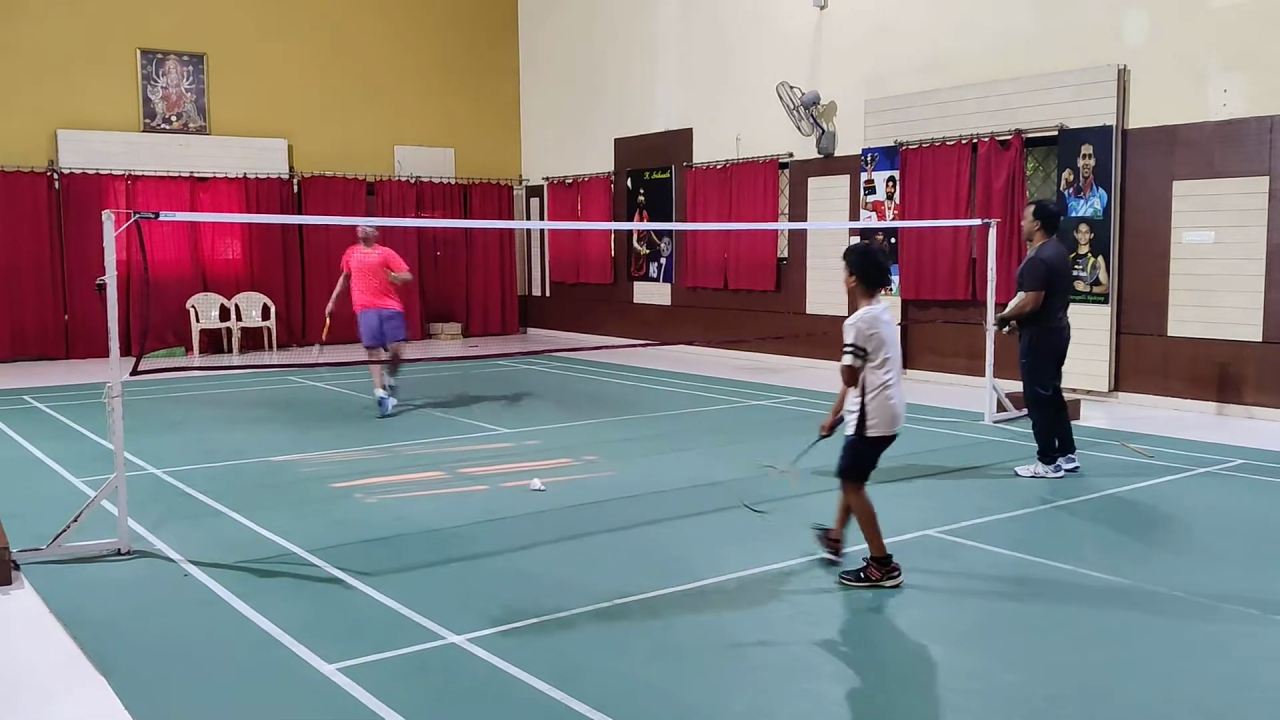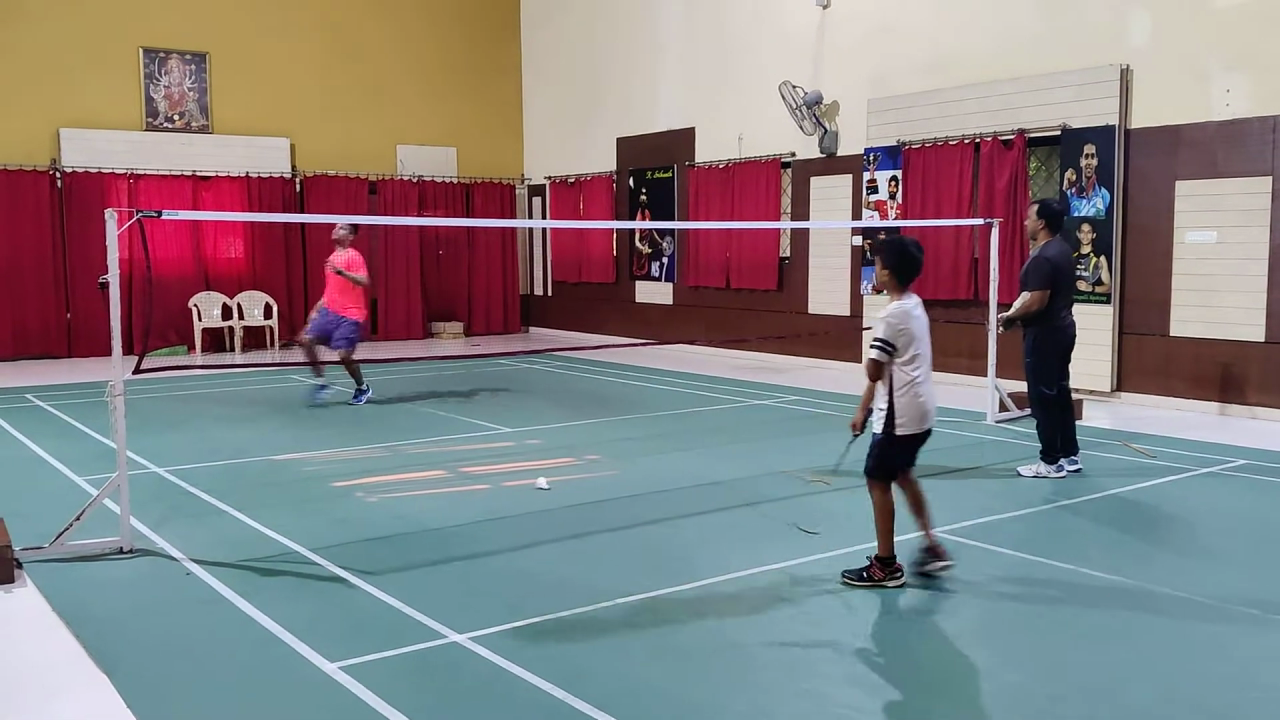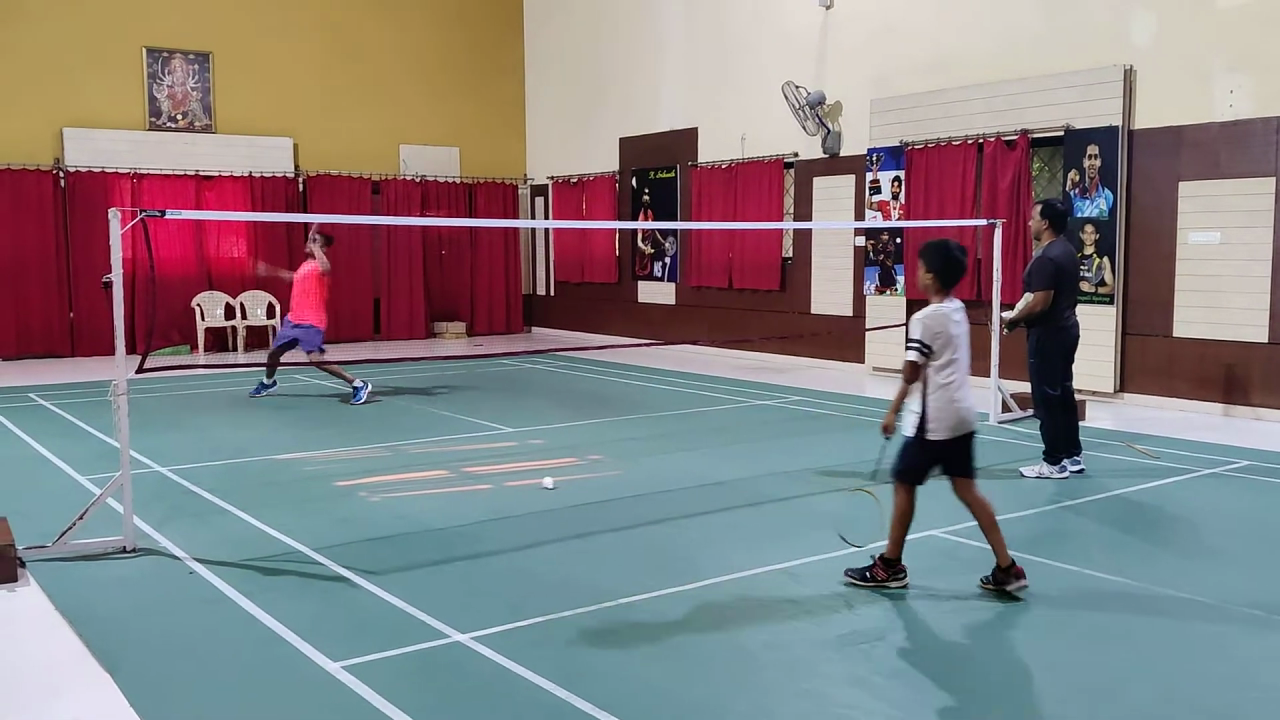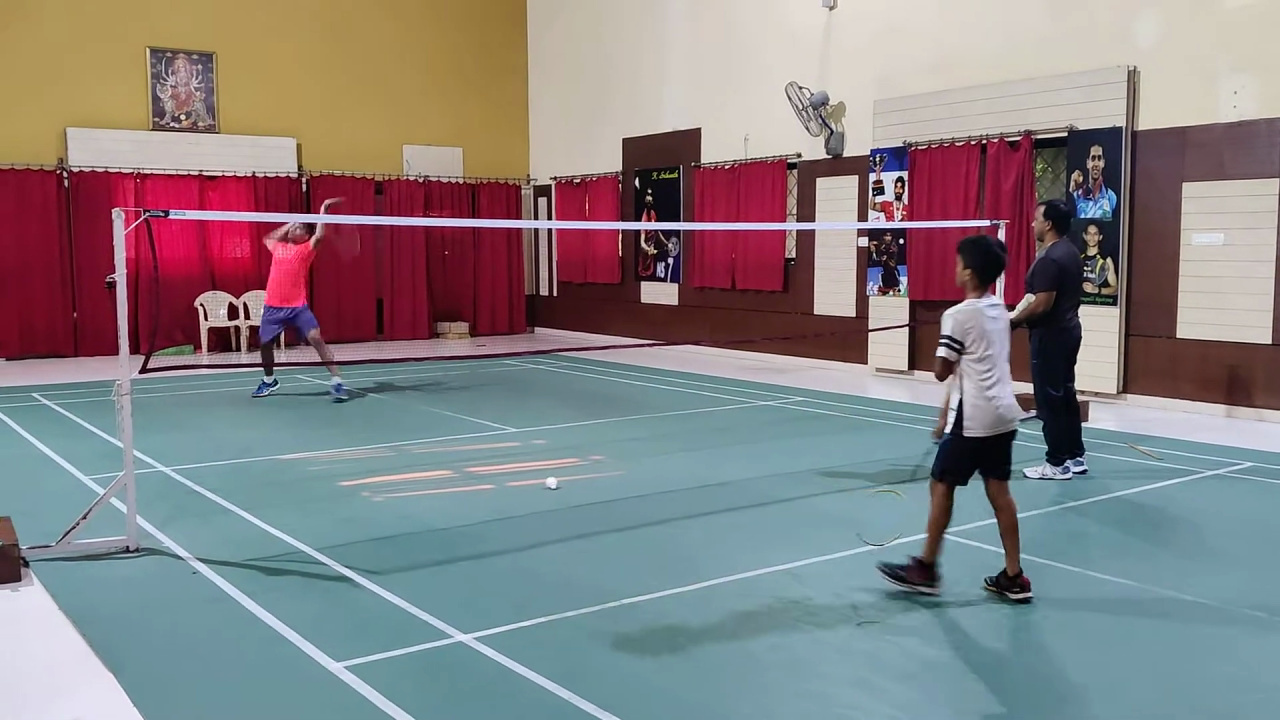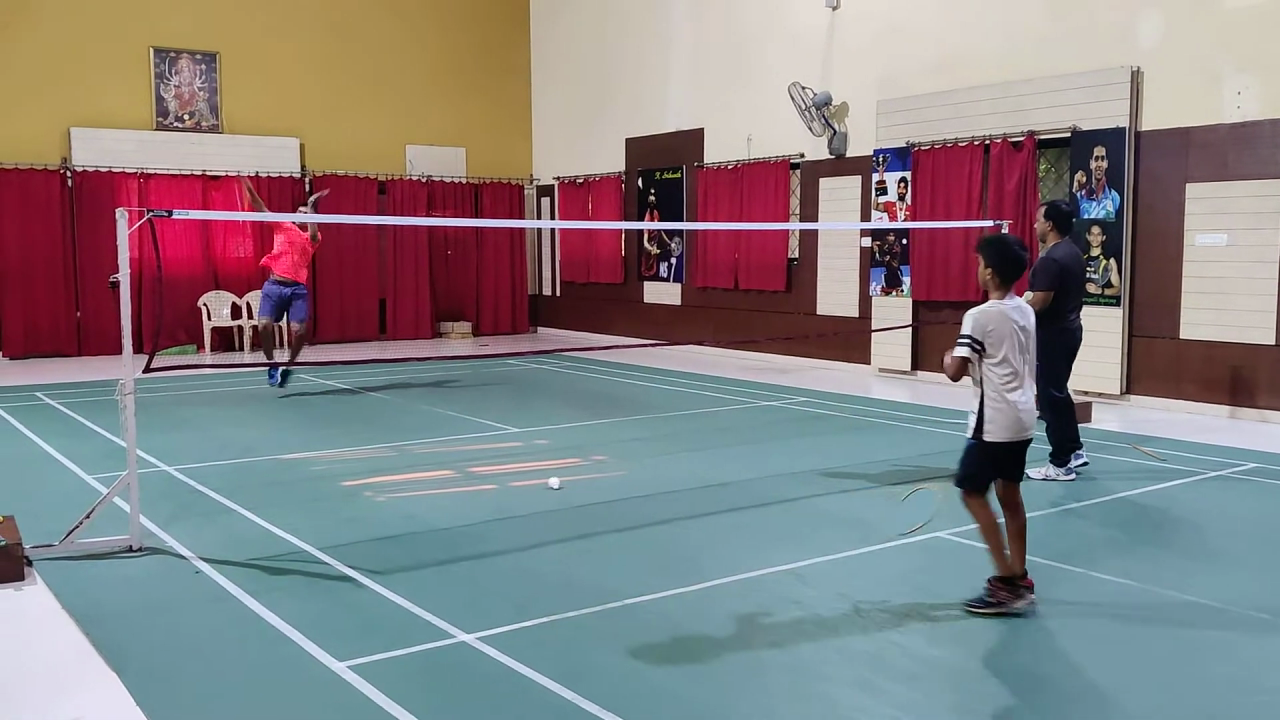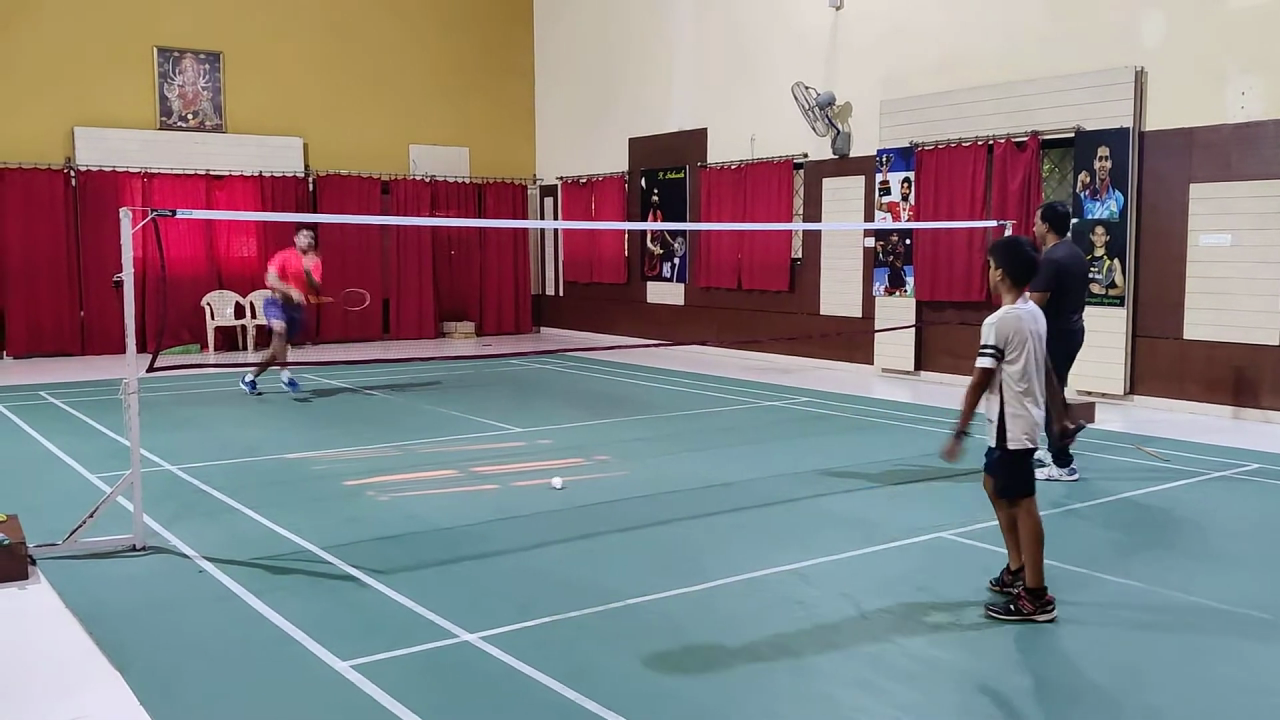
dt=0.2s
person 1, frame 1
left shoulder: (858, 323)
right shoulder: (883, 312)
left elbow: (848, 377)
right wrist: (836, 413)
left hip: (871, 416)
right hip: (889, 411)
left knee: (851, 484)
right knee: (854, 478)
left ankle: (882, 566)
right ankle: (837, 536)
person 1, frame 2
left shoulder: (889, 316)
right shoulder: (916, 306)
left elbow: (875, 373)
right wrist: (866, 409)
left hip: (899, 414)
right hip: (922, 410)
left knee: (878, 483)
right knee: (903, 476)
left ankle: (885, 566)
right ankle: (932, 548)
person 1, frame 3
left shoulder: (924, 320)
right shoulder: (958, 312)
left elbow: (910, 375)
left wrist: (894, 412)
right wrist: (896, 410)
left hip: (934, 420)
right hip: (962, 416)
left knee: (904, 485)
right knee: (966, 488)
left ankle: (889, 567)
right ankle: (1007, 568)
person 1, frame 4
left shoulder: (958, 316)
right shoulder: (1000, 309)
left elbow: (941, 371)
left wrist: (940, 363)
left hip: (973, 418)
right hip: (1004, 414)
left knee: (942, 485)
right knee: (998, 490)
left ankle: (925, 567)
right ankle: (1014, 577)
person 1, frame 5
left shoulder: (978, 317)
right shoulder: (1025, 311)
left elbow: (957, 370)
left wrist: (947, 360)
left hip: (993, 421)
right hip: (1023, 417)
left knee: (973, 494)
right knee: (1009, 493)
left ankle: (1011, 584)
right ankle: (1016, 575)
person 1, frame 6
left shoulder: (997, 322)
right shoulder: (1036, 314)
left elbow: (980, 383)
right elbow: (1049, 374)
left wrist: (958, 432)
right wrist: (1061, 418)
left hip: (1012, 426)
right hip: (1031, 422)
left knee: (1020, 503)
right knee: (995, 486)
left ankle: (1036, 597)
right ankle: (1017, 570)
person 2, frame 1
left shoulder: (1038, 259)
right shoulder: (1058, 252)
left elbow: (1031, 302)
left wrist: (1004, 316)
right wrist: (1016, 318)
left hip: (1040, 335)
right hip: (1057, 330)
left knee: (1038, 398)
right knee: (1052, 394)
left ankle: (1048, 462)
right ankle: (1066, 454)
person 2, frame 2
left shoulder: (1043, 258)
right shoulder: (1063, 250)
left elbow: (1037, 302)
left wrist: (1009, 317)
right wrist: (1016, 315)
left hip: (1044, 334)
right hip: (1062, 329)
left knee: (1042, 398)
right knee: (1060, 394)
left ankle: (1051, 462)
right ankle: (1069, 455)
person 2, frame 3
left shoulder: (1046, 259)
right shoulder: (1067, 251)
left elbow: (1040, 303)
left wrist: (1013, 319)
right wrist: (1019, 314)
left hip: (1048, 335)
right hip: (1066, 330)
left knee: (1046, 399)
right knee: (1063, 395)
left ankle: (1054, 463)
right ankle: (1072, 455)
person 2, frame 4
left shoulder: (1050, 259)
right shoulder: (1070, 252)
left elbow: (1042, 304)
left wrist: (1015, 319)
right wrist: (1022, 314)
left hip: (1050, 336)
right hip: (1068, 330)
left knee: (1049, 400)
right knee: (1065, 396)
left ankle: (1057, 464)
right ankle: (1075, 456)
person 2, frame 5
left shoulder: (1051, 259)
right shoulder: (1073, 253)
left elbow: (1039, 303)
right wrist: (1027, 302)
left hip: (1051, 335)
right hip: (1068, 330)
left knee: (1051, 399)
right knee: (1060, 394)
left ankle: (1061, 465)
right ankle: (1075, 450)
person 2, frame 6
left shoulder: (1049, 260)
right shoulder: (1077, 254)
left elbow: (1036, 303)
left hip: (1053, 336)
right hip: (1072, 331)
left ankle: (1063, 465)
right ankle: (1054, 449)
person 3, frame 1
left shoulder: (387, 253)
right shoulder: (350, 254)
left elbow: (407, 276)
right elbow: (344, 277)
left wrist: (399, 277)
right wrist: (332, 301)
left hip: (390, 308)
right hip: (366, 309)
left knee: (396, 351)
right knee: (373, 350)
left ankle: (390, 381)
right ankle: (381, 394)
person 3, frame 2
left shoulder: (354, 256)
right shoulder: (332, 258)
left elbow: (364, 282)
left wrist: (342, 272)
right wrist: (317, 307)
left hip: (351, 315)
right hip: (330, 311)
left knee: (344, 355)
right knee: (306, 340)
left ankle: (362, 388)
right ankle: (321, 383)
person 3, frame 3
left shoulder: (317, 265)
right shoulder: (306, 263)
left elbow: (326, 268)
left wrist: (315, 244)
right wrist: (272, 271)
left hip: (311, 323)
right hip: (292, 320)
left knee: (317, 360)
right knee: (274, 352)
left ankle: (359, 385)
right ankle: (268, 382)
person 3, frame 4
left shoulder: (306, 249)
right shoulder: (278, 246)
left elbow: (319, 236)
right elbow: (269, 239)
left wrist: (324, 208)
right wrist: (287, 226)
left hip: (297, 306)
right hip: (273, 307)
left knee: (316, 339)
right knee: (265, 344)
left ankle: (336, 381)
right ankle: (269, 380)
person 3, frame 5
left shoulder: (314, 237)
right shoulder: (282, 226)
left elbow: (312, 235)
right elbow: (261, 208)
left wrist: (312, 206)
right wrist: (249, 188)
left hip: (298, 288)
right hip: (275, 285)
left knee: (299, 333)
right knee: (264, 326)
left ankle: (287, 368)
right ankle: (273, 365)
person 3, frame 6
left shoulder: (315, 262)
right shoulder: (283, 256)
left elbow: (316, 286)
right elbow: (270, 280)
left wrist: (309, 270)
right wrist: (292, 290)
left hip: (295, 308)
right hip: (277, 302)
left knee: (278, 348)
right knee: (280, 329)
left ankle: (250, 378)
right ankle: (286, 375)
